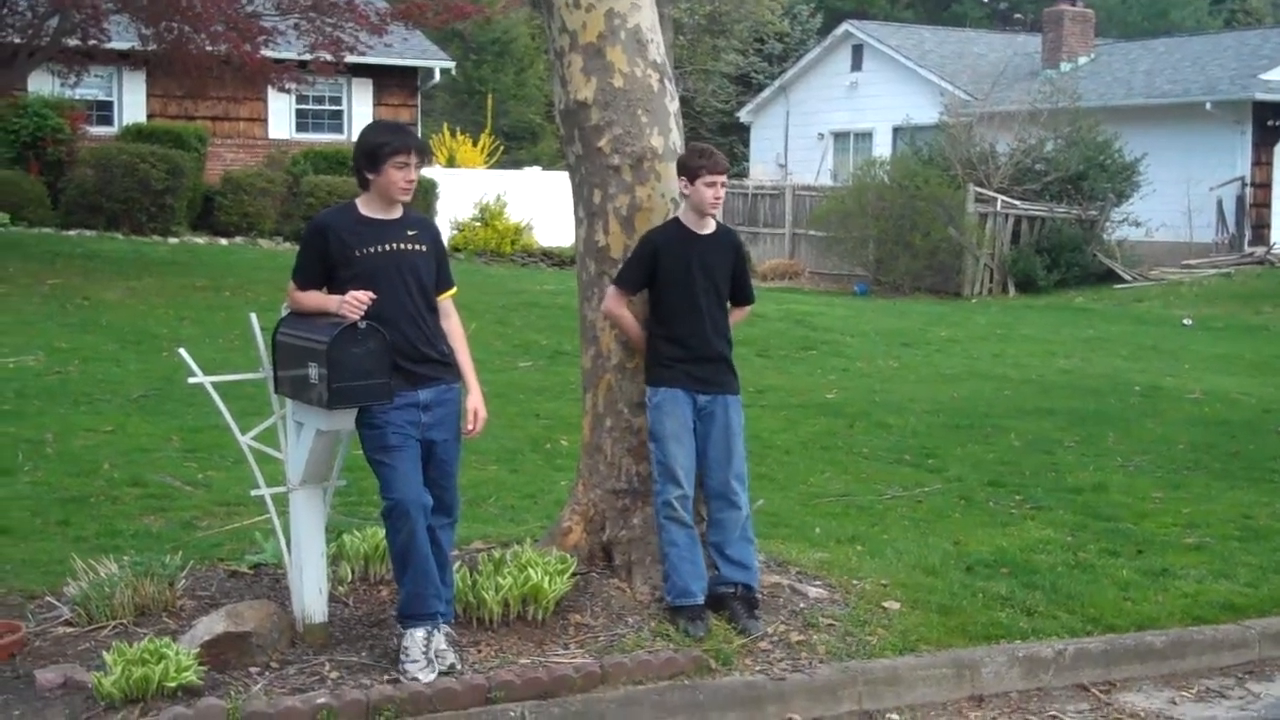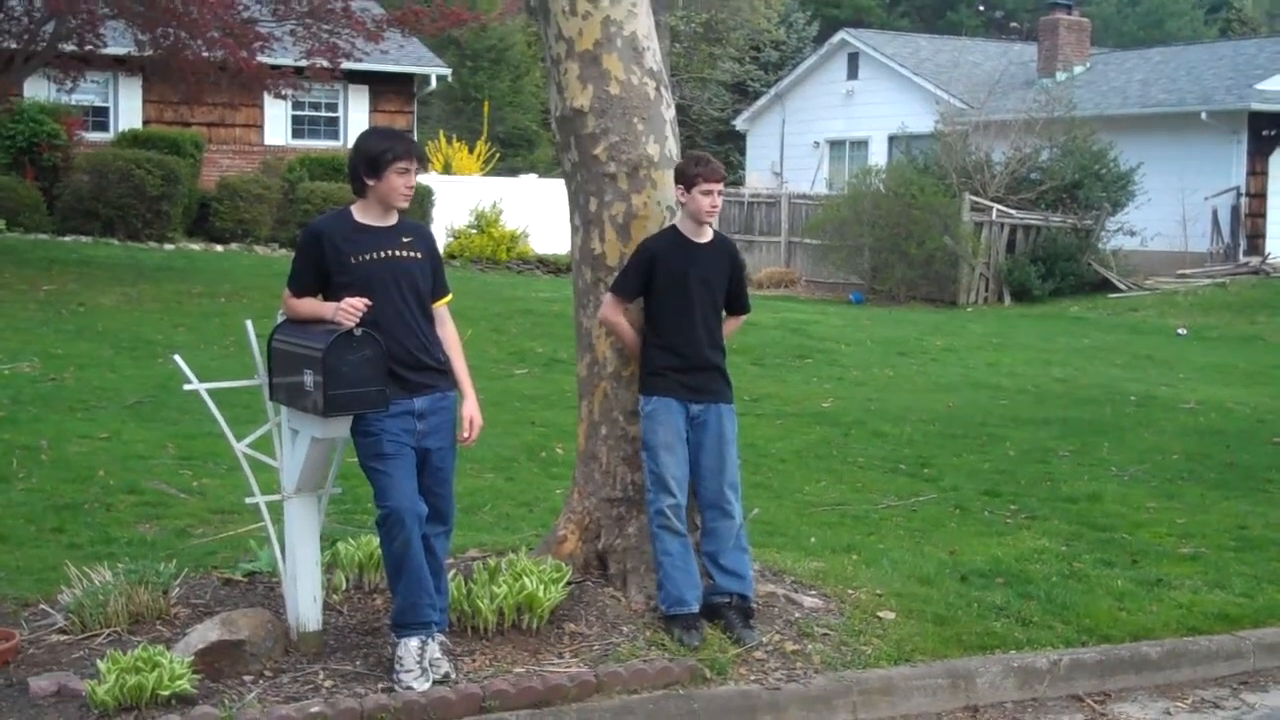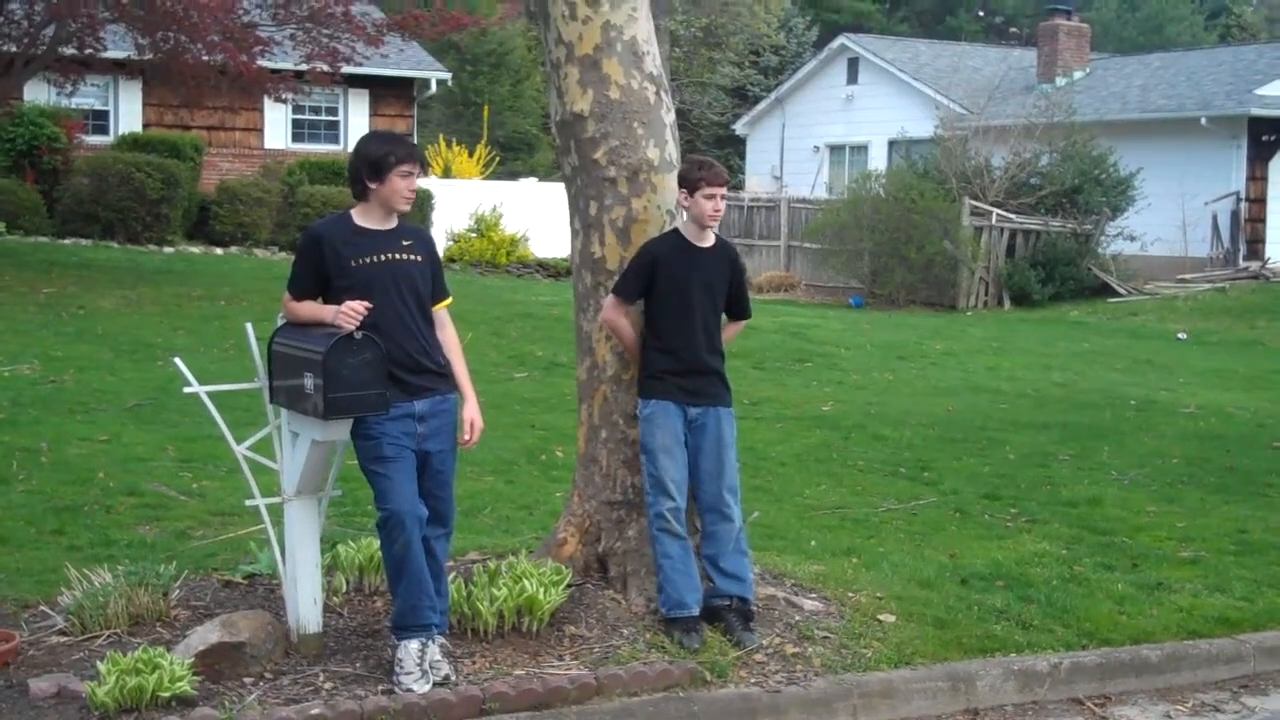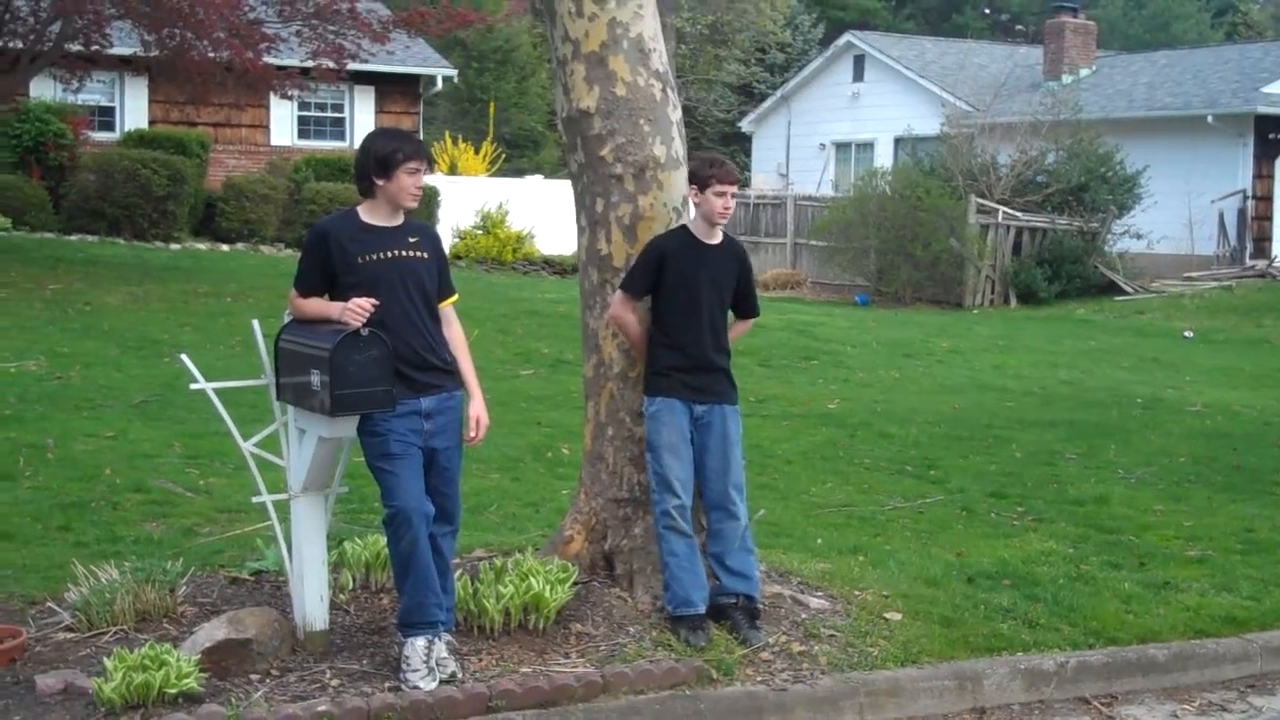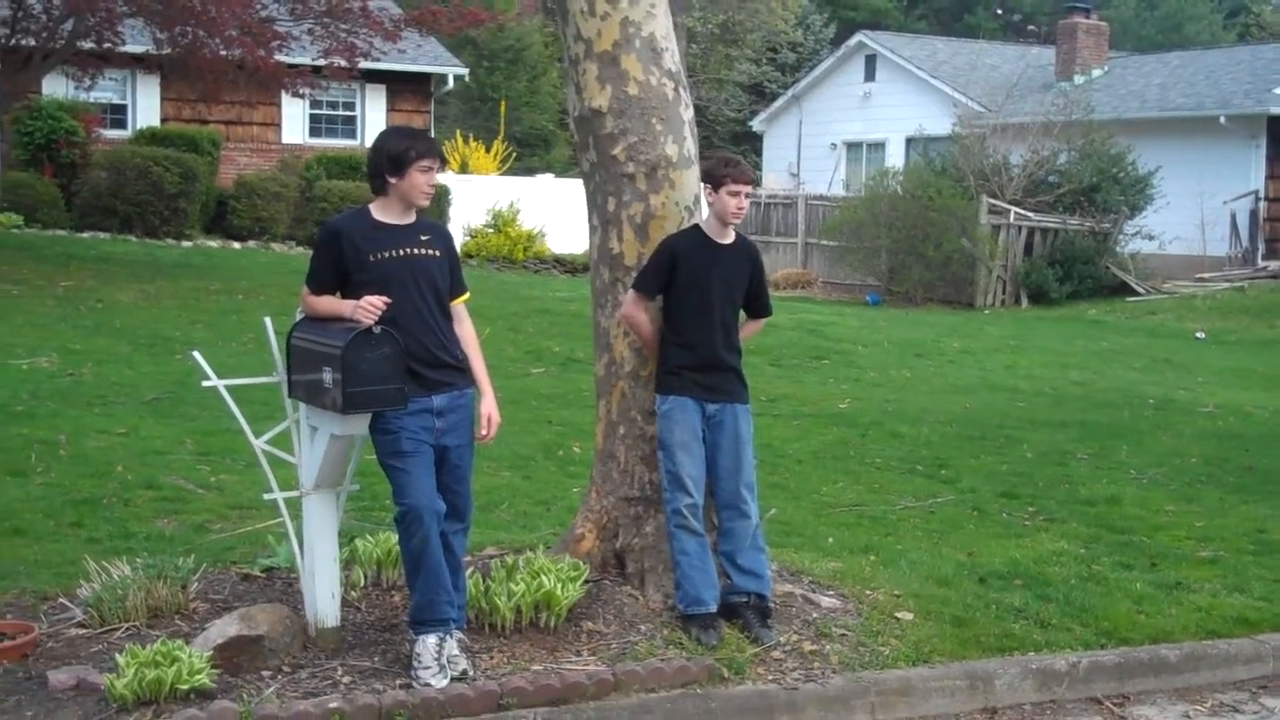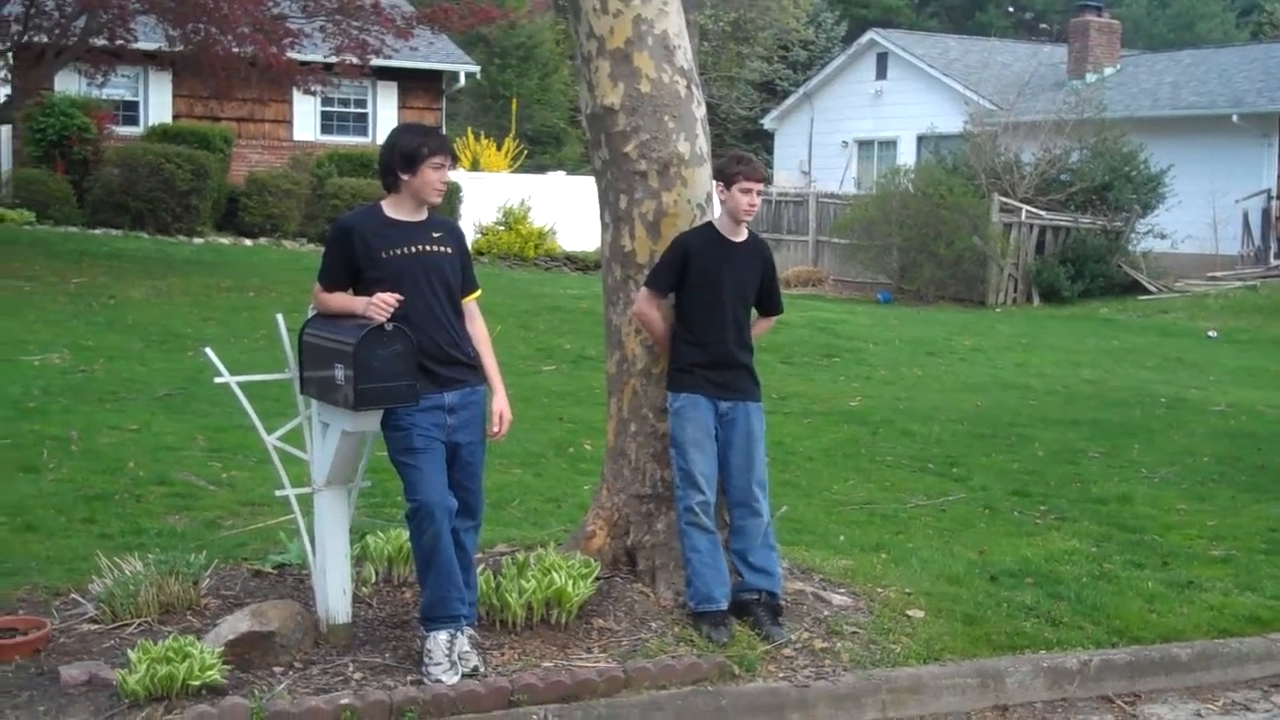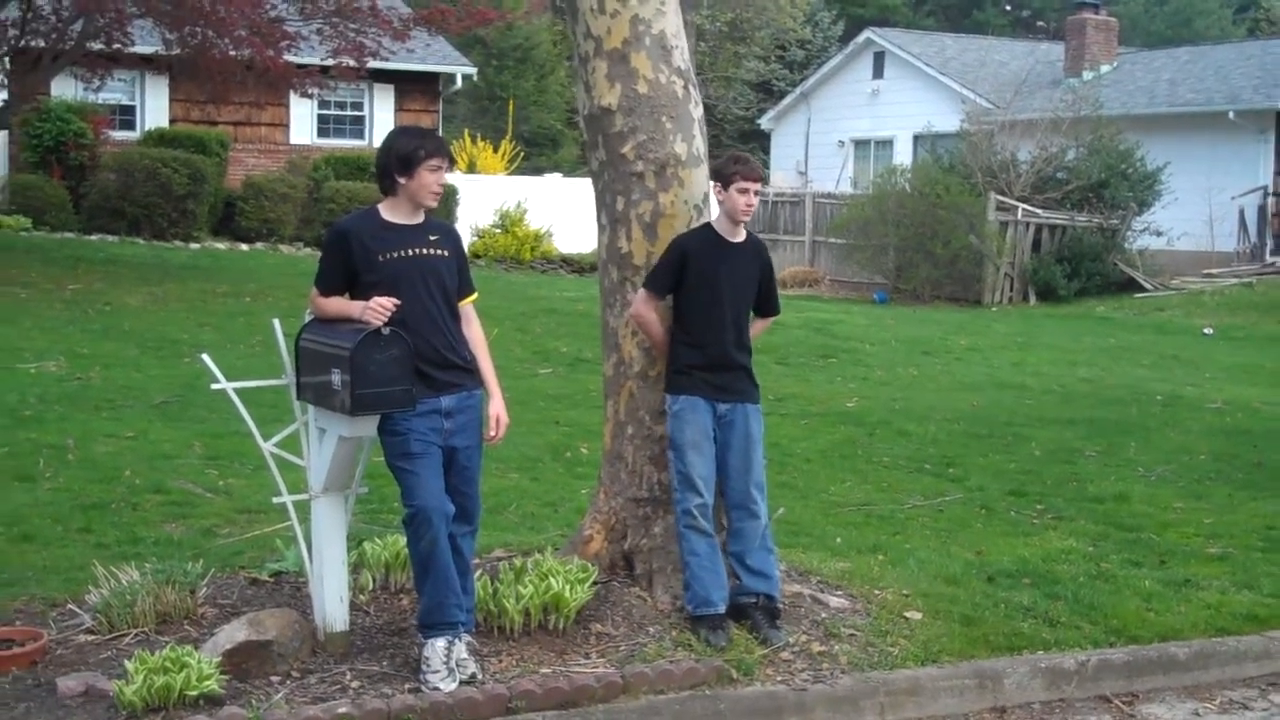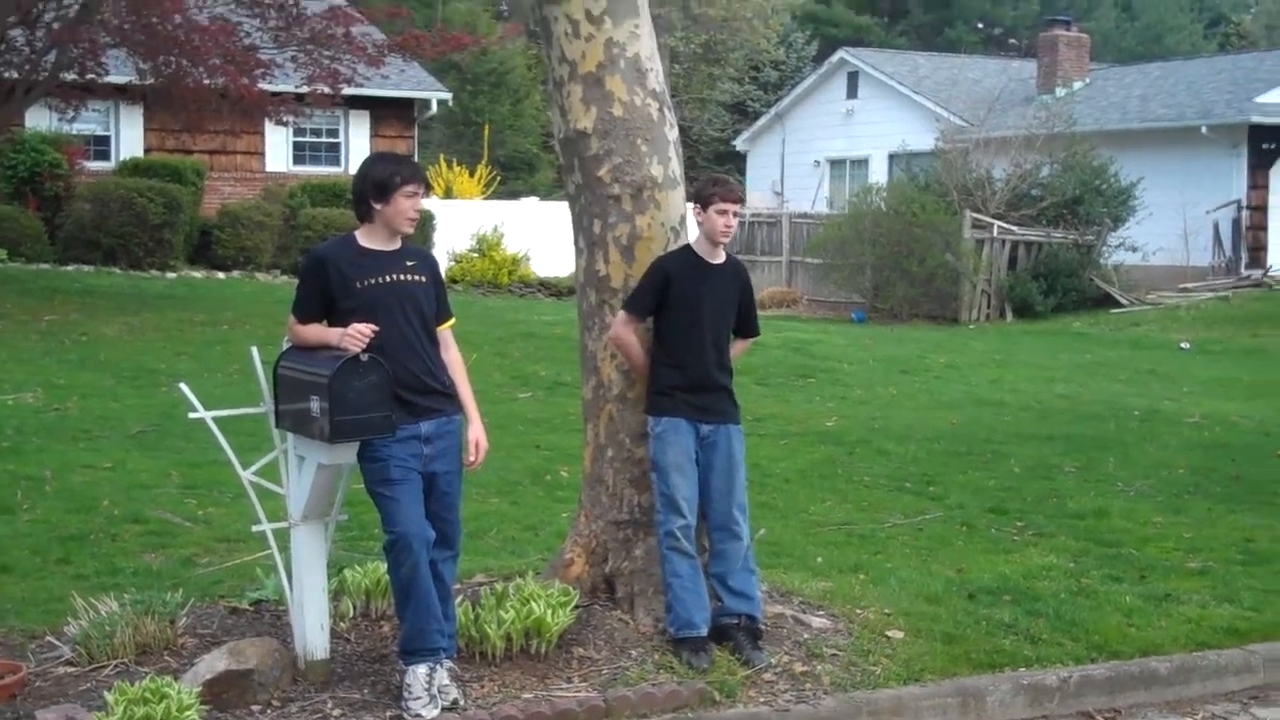
dt=0.1s
person 1, frame 1
left shoulder: (424, 230)
right shoulder: (330, 228)
right elbow: (298, 296)
left wrist: (472, 387)
right wrist: (337, 302)
left hip: (441, 391)
right hip: (384, 398)
left knee: (441, 509)
right knee: (406, 505)
left ankle: (436, 621)
right ankle: (421, 624)
person 1, frame 2
left shoulder: (420, 237)
right shoulder: (326, 234)
right elbow: (293, 303)
left wrist: (467, 393)
right wrist: (332, 309)
left hip: (437, 398)
right hip: (379, 405)
left knee: (436, 517)
right knee: (401, 513)
left ankle: (430, 630)
right ankle: (415, 632)
person 1, frame 3
left shoulder: (419, 241)
right shoulder: (326, 238)
right elbow: (293, 307)
left wrist: (468, 397)
right wrist: (332, 313)
left hip: (437, 401)
right hip: (379, 409)
left knee: (436, 520)
right knee: (402, 516)
left ankle: (430, 632)
right ankle: (415, 635)
person 1, frame 4
left shoulder: (426, 238)
right shoulder: (332, 235)
right elbow: (299, 303)
left wrist: (474, 393)
right wrist: (339, 309)
left hip: (443, 399)
right hip: (386, 406)
left knee: (442, 517)
right knee: (408, 512)
left ankle: (437, 629)
right ankle: (420, 632)
person 1, frame 5
left shoulder: (438, 236)
right shoulder: (344, 232)
right elbow: (312, 301)
left wrist: (486, 391)
right wrist: (351, 307)
left hip: (454, 397)
right hip: (398, 404)
left knee: (454, 515)
right knee: (419, 510)
left ankle: (448, 626)
right ankle: (432, 630)
person 1, frame 6
left shoulder: (450, 234)
right shoulder: (356, 230)
right elbow: (323, 298)
left wrist: (497, 388)
right wrist: (363, 304)
left hip: (466, 394)
right hip: (409, 399)
left knee: (465, 511)
right knee: (431, 507)
left ankle: (461, 623)
right ankle: (444, 627)
person 1, frame 7
left shoulder: (446, 236)
right shoulder: (352, 233)
right elbow: (320, 302)
left wrist: (494, 392)
right wrist: (360, 308)
left hip: (463, 398)
right hip: (406, 404)
left knee: (463, 517)
right knee: (428, 513)
left ankle: (458, 630)
right ankle: (441, 634)
person 1, frame 8
left shoulder: (422, 260)
right shoulder: (330, 259)
right elbow: (299, 328)
left wrist: (474, 417)
right wrist: (340, 333)
left hip: (441, 424)
right hip: (386, 430)
left knee: (444, 543)
right knee: (409, 541)
left ankle: (438, 655)
right ankle: (425, 659)
person 2, frame 1
left shoulder: (730, 243)
right shoulder: (658, 242)
right elbow: (614, 304)
left wrist: (710, 340)
right wrist: (655, 347)
left hip: (721, 382)
right hip: (670, 385)
left knee: (730, 490)
right knee: (676, 493)
left ankle: (736, 587)
right ankle: (686, 597)
person 2, frame 2
left shoulder: (726, 252)
right shoulder: (656, 249)
right elbow: (610, 312)
left wrist: (703, 349)
right wrist: (651, 357)
left hip: (714, 392)
right hip: (663, 394)
left knee: (724, 499)
right knee: (669, 502)
left ankle: (732, 597)
right ankle: (681, 606)
person 2, frame 3
left shoulder: (727, 257)
right shoulder: (657, 252)
right elbow: (612, 313)
left wrist: (703, 352)
right wrist: (653, 360)
left hip: (713, 396)
right hip: (662, 397)
left knee: (723, 502)
right knee: (668, 505)
left ankle: (731, 599)
right ankle: (681, 608)
person 2, frame 4
left shoulder: (735, 254)
right shoulder: (665, 248)
right elbow: (620, 309)
left wrist: (709, 351)
right wrist: (658, 357)
left hip: (719, 394)
right hip: (668, 394)
left knee: (728, 500)
right knee: (674, 503)
left ankle: (738, 598)
right ankle: (687, 606)
person 2, frame 5
left shoulder: (748, 254)
right shoulder: (678, 247)
right elbow: (632, 309)
left wrist: (721, 350)
right wrist: (672, 356)
left hip: (730, 392)
right hip: (680, 393)
left knee: (739, 499)
right knee: (685, 502)
left ankle: (749, 596)
right ankle: (698, 605)
person 2, frame 6
left shoulder: (759, 252)
right shoulder: (690, 245)
right elbow: (644, 306)
left wrist: (733, 347)
right wrist: (682, 353)
left hip: (742, 390)
right hip: (692, 390)
left knee: (750, 497)
right knee: (697, 499)
left ankle: (760, 594)
right ankle: (709, 602)
person 2, frame 7
left shoulder: (757, 253)
right shoulder: (689, 246)
right elbow: (642, 308)
left wrist: (731, 349)
right wrist: (681, 356)
left hip: (741, 392)
right hip: (691, 392)
left knee: (749, 500)
right knee: (696, 502)
left ankle: (758, 598)
right ankle: (707, 606)
person 2, frame 8
left shoulder: (737, 275)
right shoulder: (669, 267)
right elbow: (622, 329)
left wrist: (711, 370)
right wrist: (658, 378)
left hip: (722, 413)
right hip: (673, 414)
left knee: (731, 521)
right knee: (679, 523)
left ankle: (739, 619)
right ankle: (689, 628)
